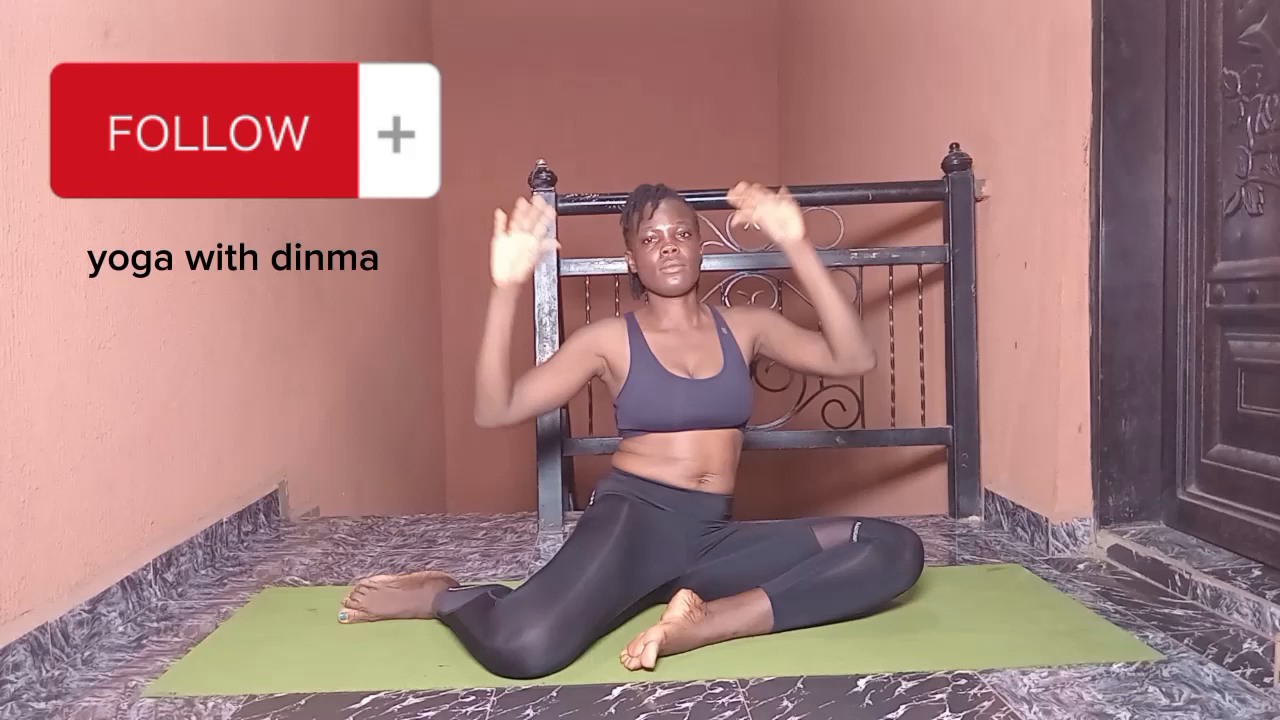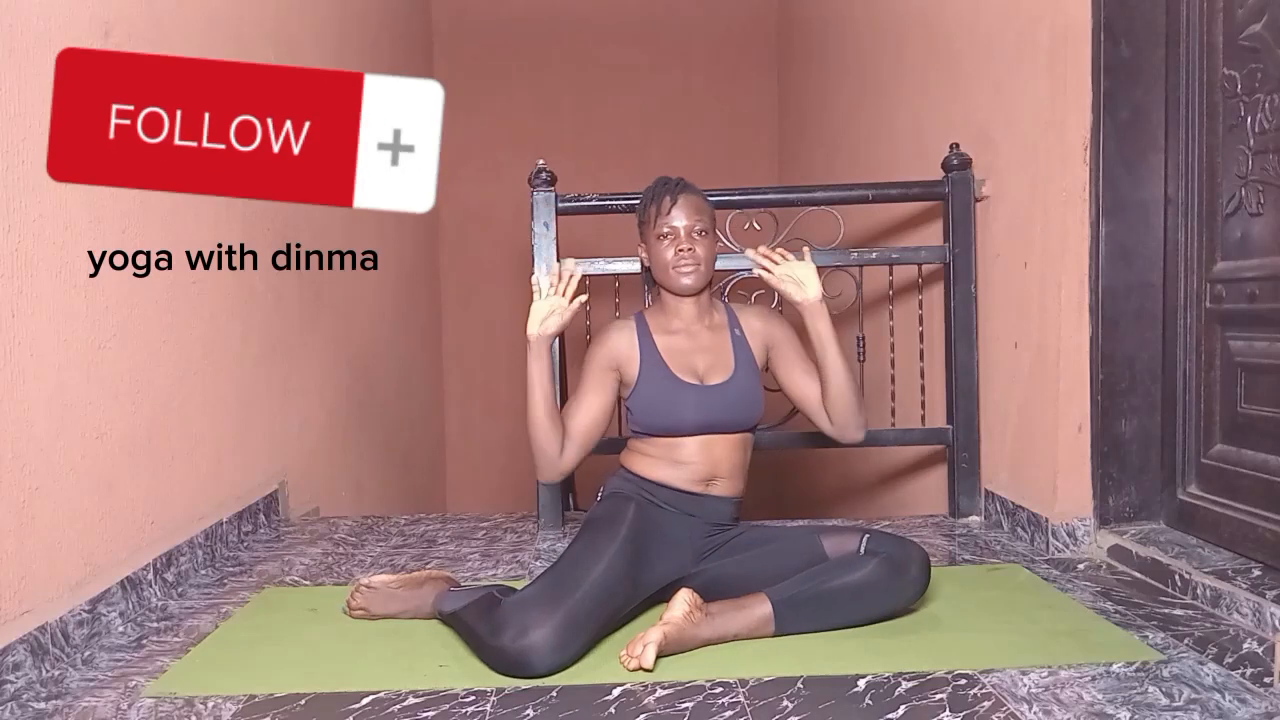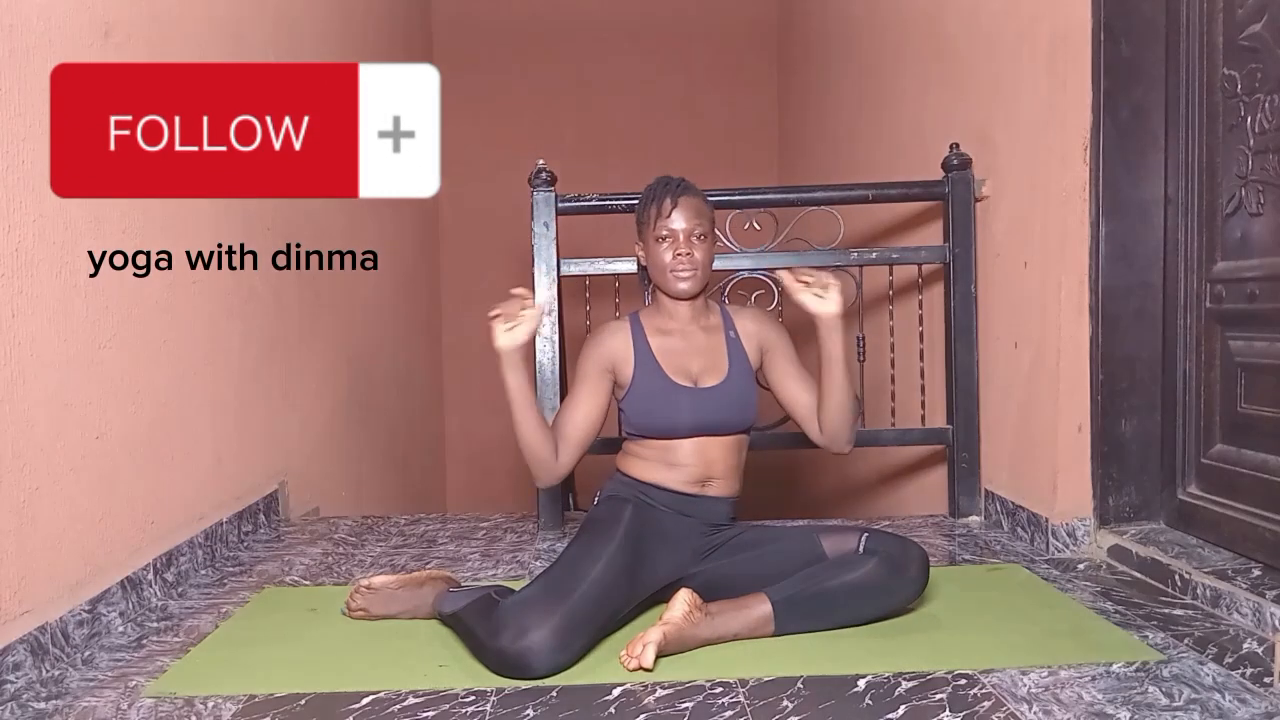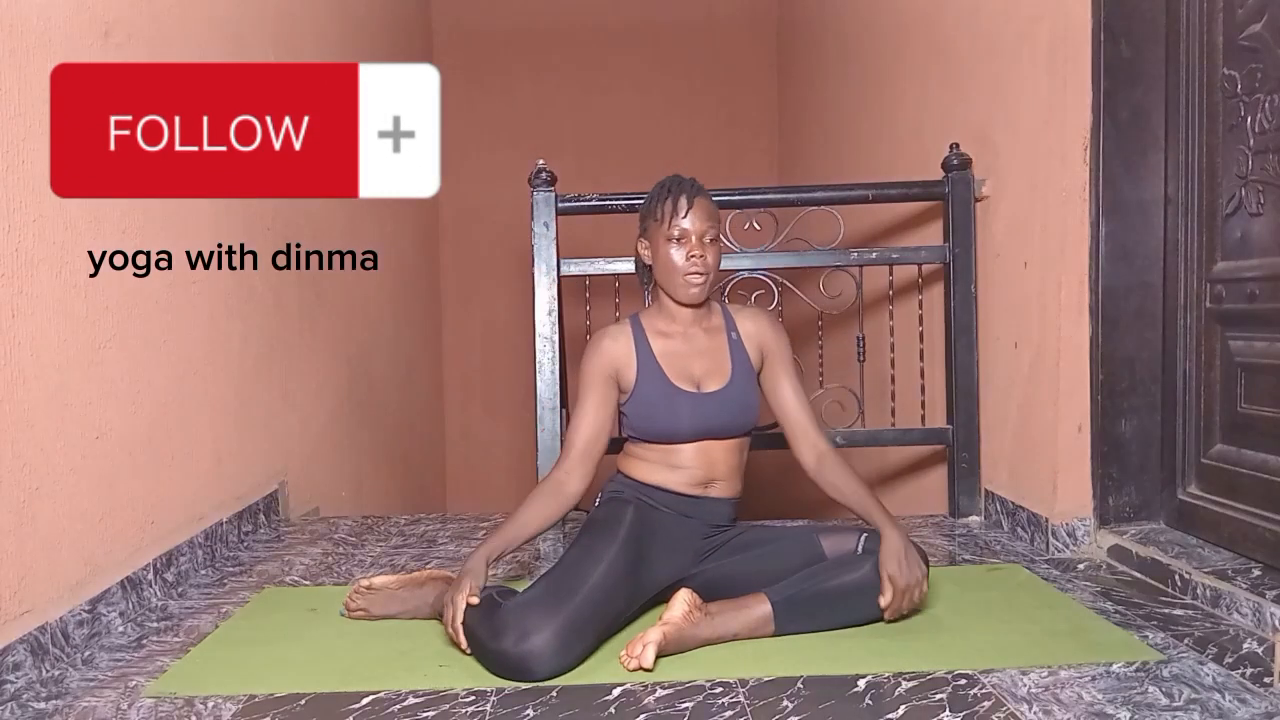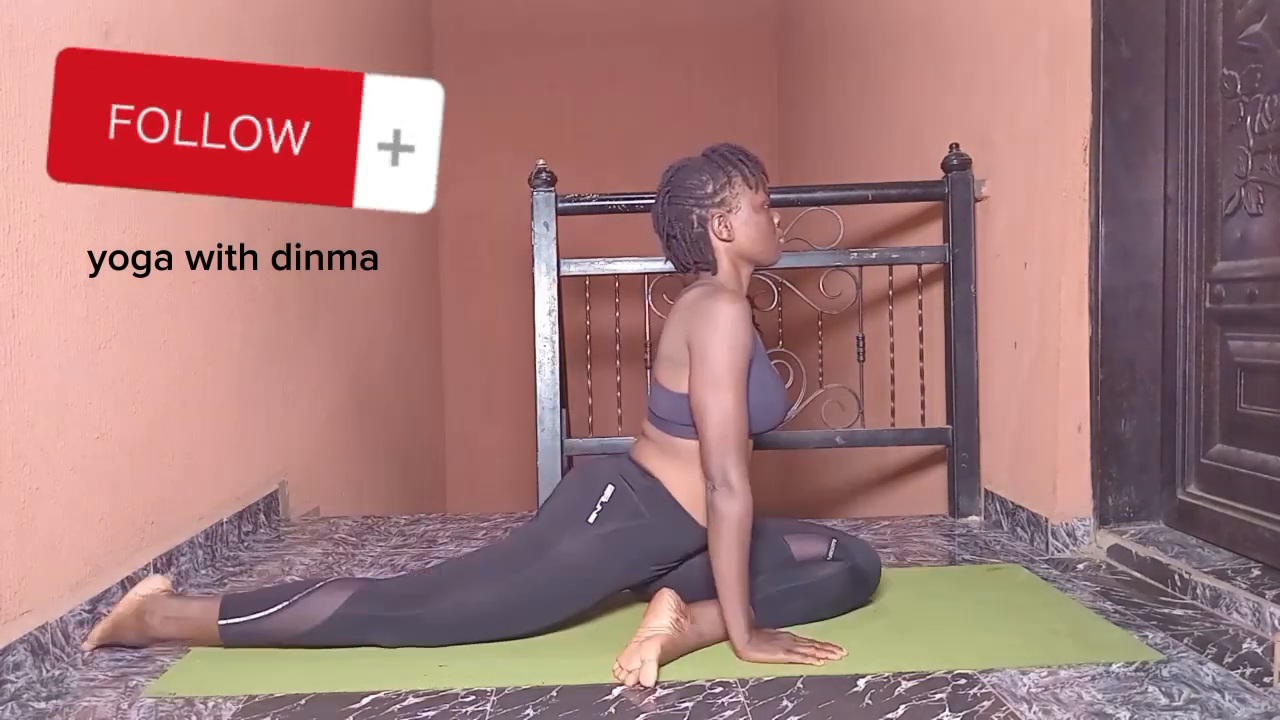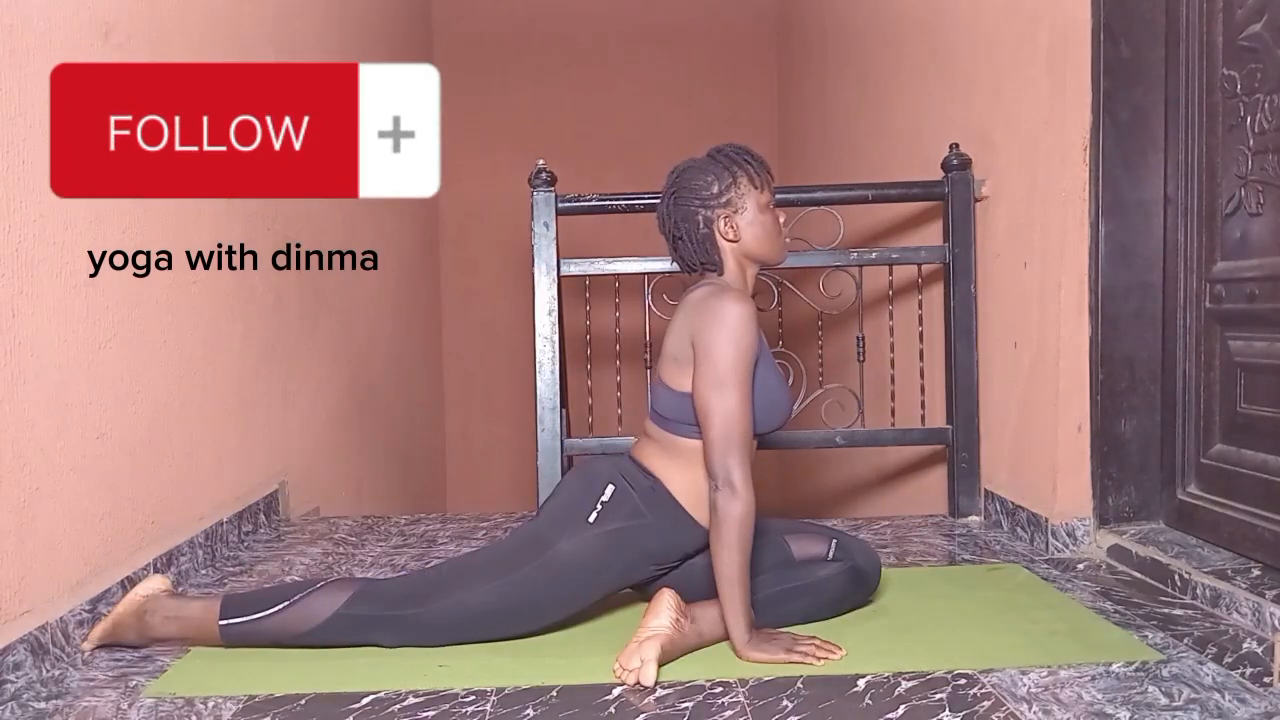
dt=0.5s
person 1, frame 1
left shoulder: (744, 326)
right shoulder: (608, 339)
left elbow: (854, 361)
right elbow: (495, 411)
left wrist: (796, 249)
right wrist: (507, 288)
left hip: (712, 534)
right hip: (631, 517)
left knee: (896, 550)
right knee: (523, 646)
left ankle: (702, 621)
right ankle: (439, 595)
person 1, frame 2
left shoulder: (760, 328)
right shoulder: (621, 342)
left elbow: (848, 427)
right elbow: (553, 463)
left wrist: (814, 309)
right wrist: (539, 343)
left hip: (720, 537)
right hip: (637, 517)
left knee: (901, 565)
right knee: (530, 646)
left ankle: (701, 620)
right ankle: (442, 595)
person 1, frame 3
left shoulder: (754, 330)
right shoulder: (613, 343)
left elbow: (834, 436)
right elbow: (550, 465)
left wrist: (831, 326)
right wrist: (513, 359)
left hip: (717, 537)
right hip: (634, 519)
left knee: (901, 564)
right knee: (527, 646)
left ankle: (699, 623)
right ankle: (441, 596)
person 1, frame 4
left shoulder: (757, 331)
right shoulder: (616, 347)
left elbow: (815, 451)
right elbow: (569, 476)
left wrist: (891, 528)
right wrist: (480, 557)
left hip: (718, 538)
right hip: (635, 522)
left knee: (885, 568)
right knee: (529, 647)
left ankle: (698, 621)
right ankle: (440, 595)
person 1, frame 5
left shoulder: (714, 305)
right shoulder: (720, 309)
right elbow: (727, 483)
right wrist: (744, 632)
left hip: (659, 530)
right hip: (616, 519)
left knee: (852, 565)
right knee: (401, 608)
left ankle: (684, 618)
right ankle: (167, 615)
person 1, frame 6
left shoulder: (716, 303)
right shoulder: (726, 310)
right elbow: (730, 485)
right wrist: (746, 634)
left hip: (660, 530)
right hip: (616, 517)
left knee: (851, 565)
right knee: (404, 607)
left ankle: (686, 616)
right ankle: (168, 614)
